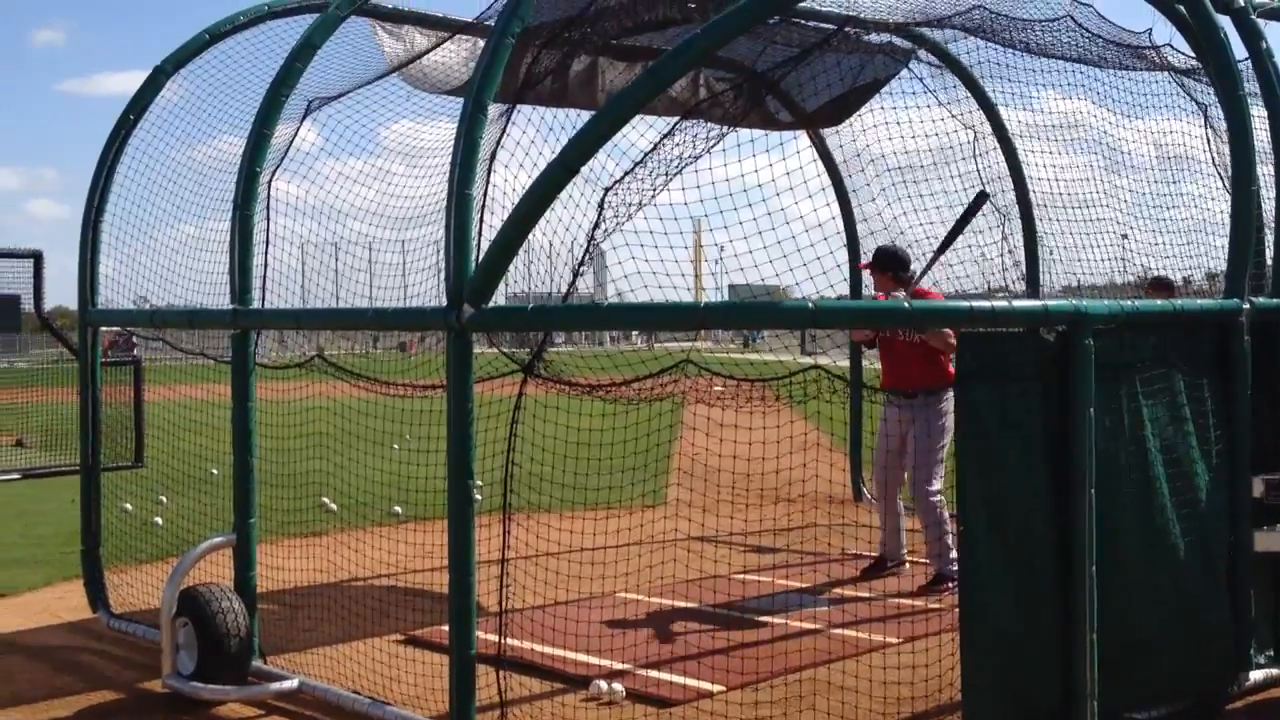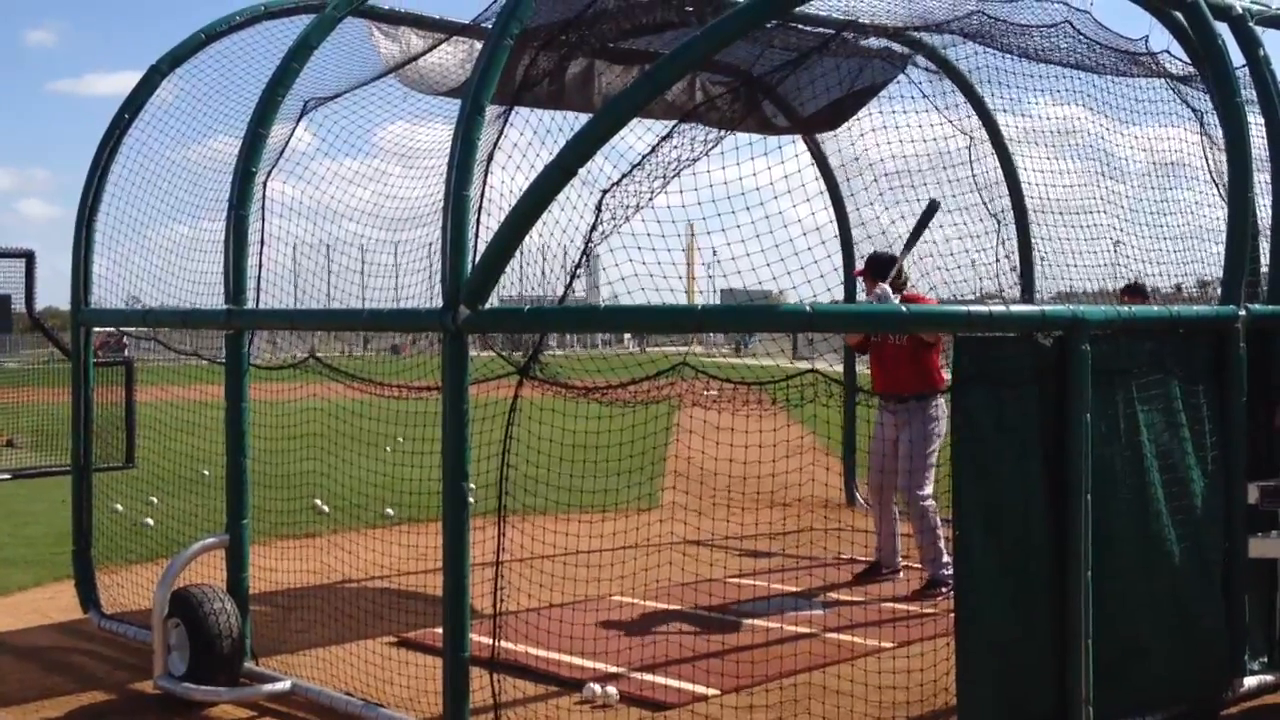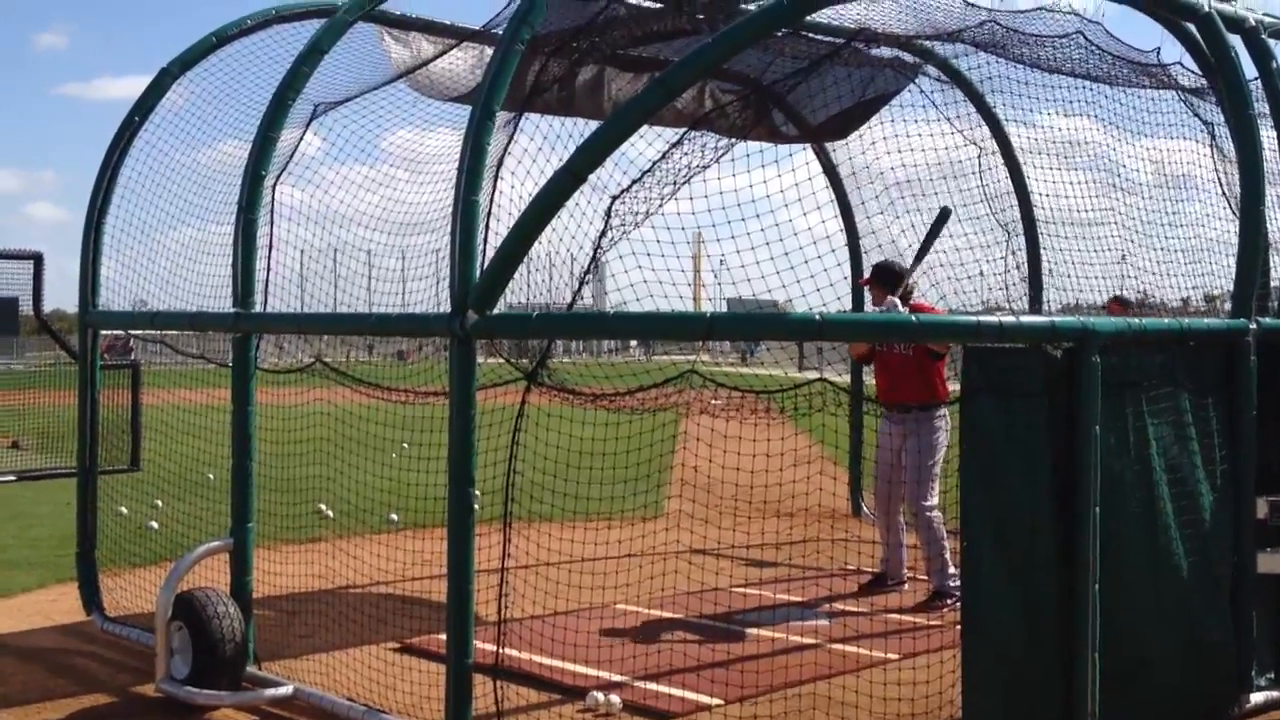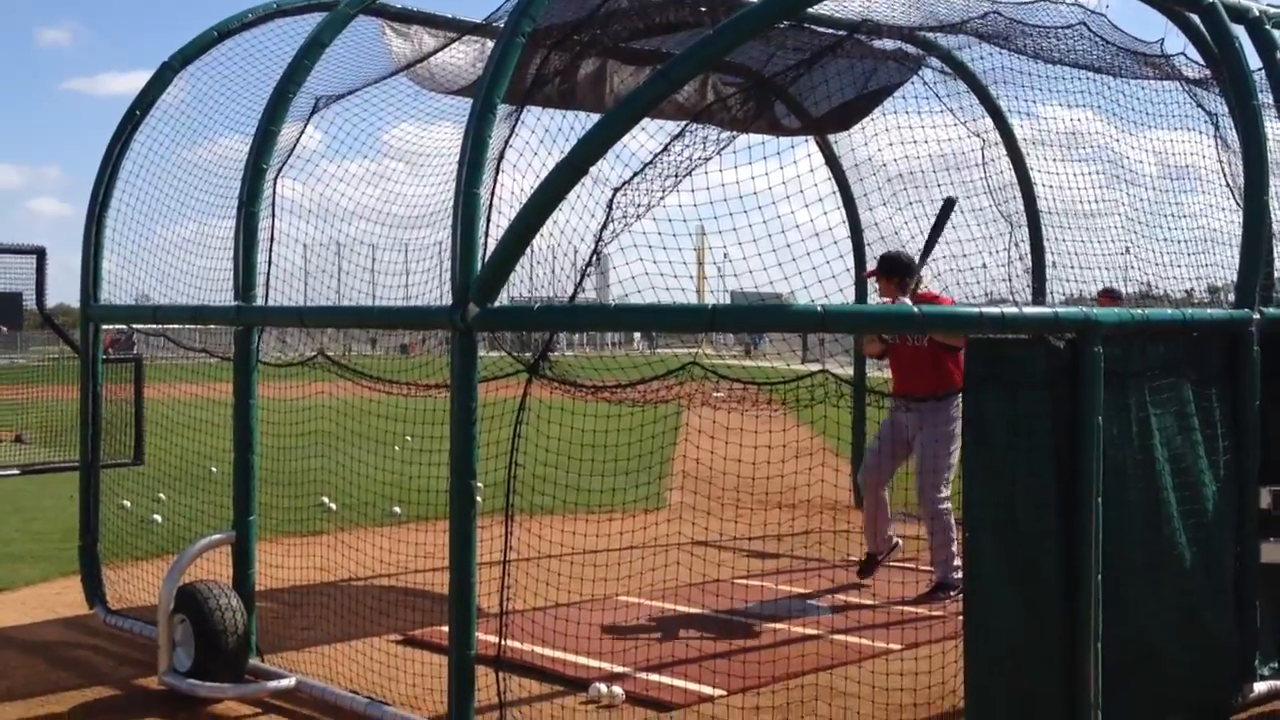
dt=0.4s
person 1, frame 1
left shoulder: (931, 301)
left elbow: (949, 343)
right elbow: (859, 334)
left hip: (931, 405)
right hip: (895, 404)
left knee: (925, 488)
right knee: (885, 483)
left ankle: (948, 569)
right ankle: (892, 554)
person 1, frame 2
left shoulder: (922, 305)
left elbow: (934, 332)
right elbow: (852, 340)
left wrist: (895, 306)
left hip: (922, 409)
right hip: (887, 408)
left knee: (916, 491)
right knee: (880, 488)
left ankle: (942, 573)
right ankle: (887, 560)
person 1, frame 3
left shoulder: (928, 316)
left elbow: (944, 344)
right elbow: (856, 350)
left hip: (927, 419)
right hip: (891, 418)
left knee: (921, 502)
right knee: (886, 500)
left ankle: (948, 585)
right ankle: (893, 572)
person 1, frame 4
left shoulder: (939, 305)
left elbow: (961, 338)
right elbow: (870, 349)
right wrist: (891, 331)
left hip: (941, 409)
right hip: (903, 407)
left knee: (932, 495)
right knee: (870, 475)
left ankle: (950, 577)
right ankle: (880, 543)
